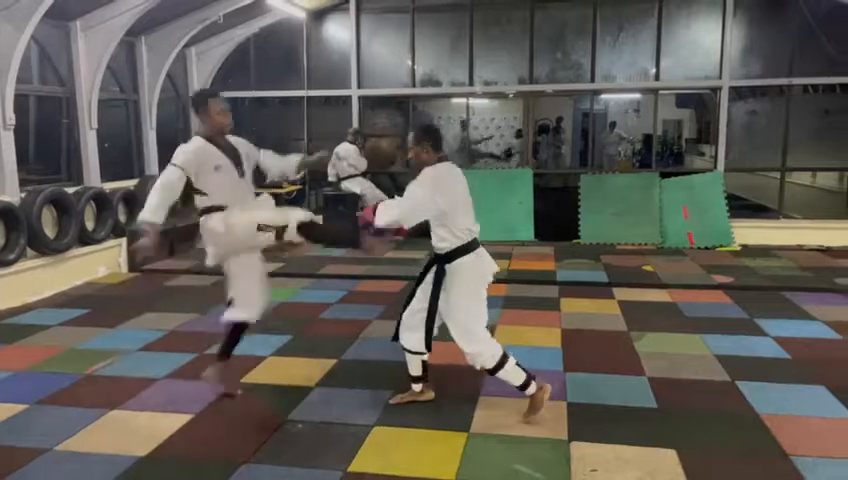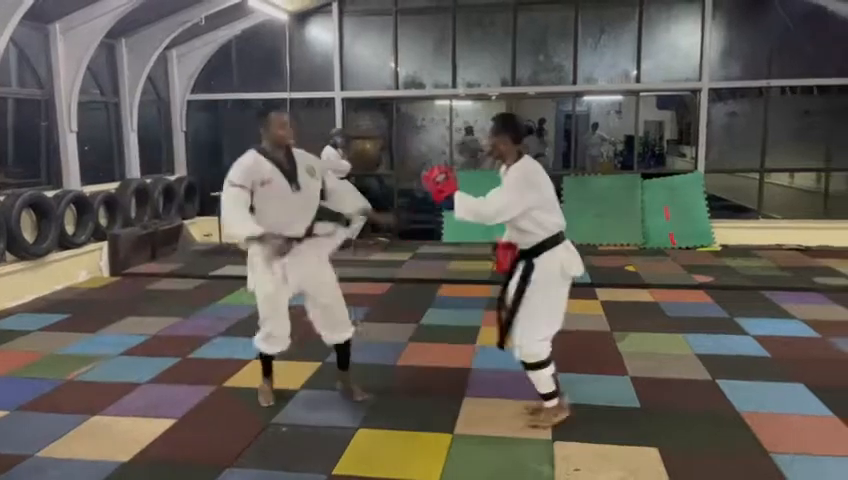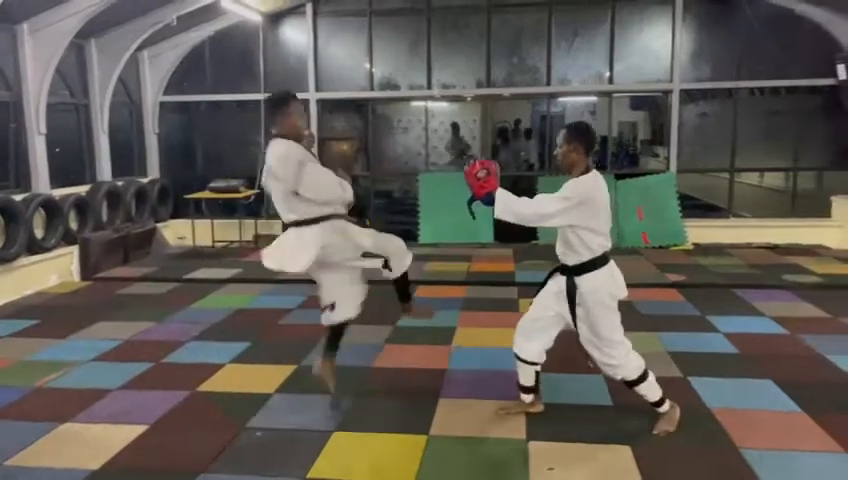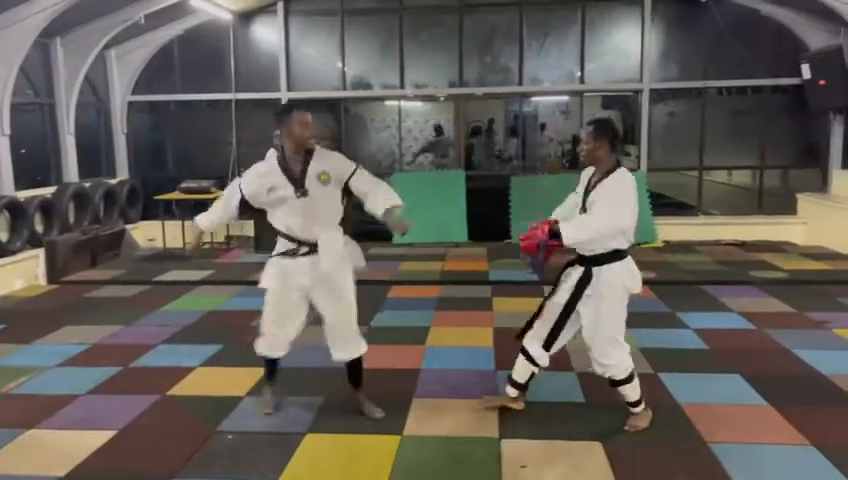
dt=0.5s
person 1, frame 1
left shoulder: (432, 179)
right shoulder: (446, 172)
left elbow: (397, 215)
right elbow: (409, 207)
left wrist: (374, 215)
right wrist: (386, 208)
left hip: (461, 267)
right hip: (449, 264)
left knee: (473, 340)
right knee: (414, 323)
left ankle: (534, 389)
right ankle: (419, 387)
person 1, frame 2
left shoulder: (524, 173)
right shoulder: (511, 170)
left elbow: (491, 210)
left wrist: (450, 196)
right wrist: (508, 243)
left hip: (547, 261)
right hip: (532, 259)
left knee: (530, 336)
right knee: (522, 333)
left ankle: (554, 405)
right ankle: (550, 397)
person 1, frame 3
left shoulder: (584, 189)
right shoulder: (583, 183)
left elbow: (534, 211)
left wrist: (491, 194)
left hip: (592, 283)
right hip: (570, 278)
left knee: (613, 352)
right knee: (530, 333)
left ankle: (666, 407)
right ankle: (530, 399)
person 1, frame 4
left shoulder: (622, 182)
right shoulder: (590, 174)
left elbow: (599, 225)
right elbow: (572, 207)
left wrist: (551, 231)
right wrist: (551, 228)
left hip: (608, 274)
right hip: (582, 270)
left knee: (607, 350)
right knee: (542, 331)
left ankle: (640, 408)
right ankle: (513, 394)
person 2, frame 1
left shoulder: (238, 146)
right shoulder: (191, 153)
left elbow: (269, 163)
right elbow: (164, 189)
left wrist: (305, 161)
right wrist: (149, 230)
left hip: (246, 229)
right hip: (224, 227)
left knee: (248, 302)
right knee: (295, 219)
left ankle: (219, 367)
person 2, frame 2
left shoulder: (305, 160)
right shoulder: (246, 167)
left elbow: (334, 187)
right elbow: (232, 212)
left wrist: (366, 211)
right wrist: (263, 239)
left hip: (308, 248)
right hip: (269, 256)
left knee: (334, 316)
right knee: (273, 326)
left ankle: (345, 378)
right ankle: (266, 380)
person 2, frame 3
left shoulder: (283, 153)
right shoulder: (289, 153)
right elbow: (333, 191)
right wrist: (344, 188)
left hip: (329, 230)
right hip: (320, 237)
left knee: (343, 298)
right knee: (395, 250)
left ankle: (328, 359)
person 2, frame 4
left shoulder: (331, 161)
right shoulder: (264, 171)
left elbow: (369, 186)
right elbow: (234, 196)
left wrist: (391, 213)
right wrist: (202, 226)
left hip: (330, 254)
right hip: (289, 258)
left knee: (344, 329)
right knee: (275, 327)
left ankle: (359, 393)
right ankle: (269, 385)
